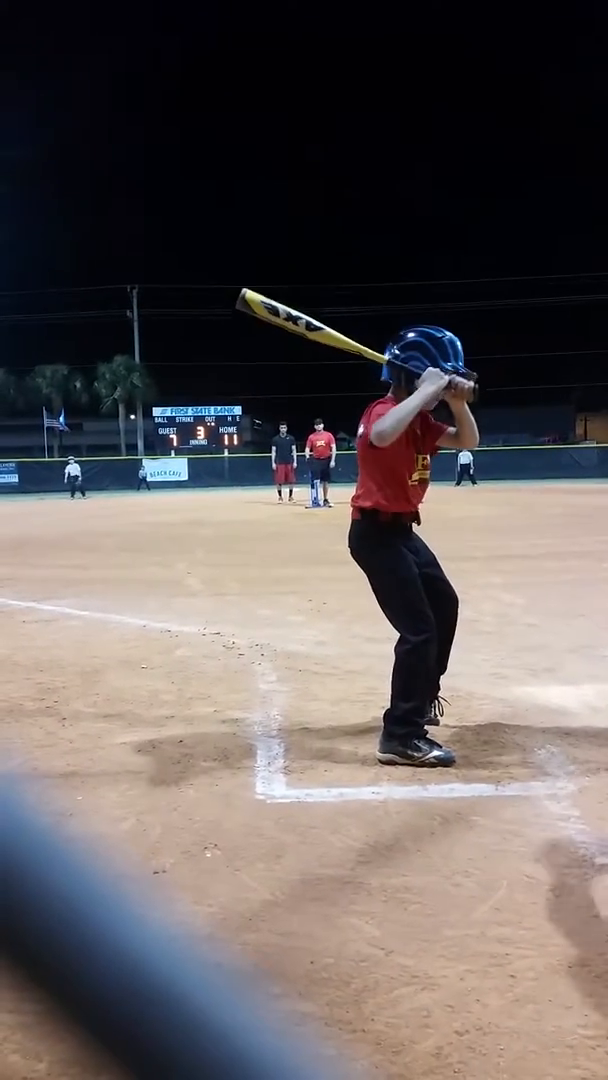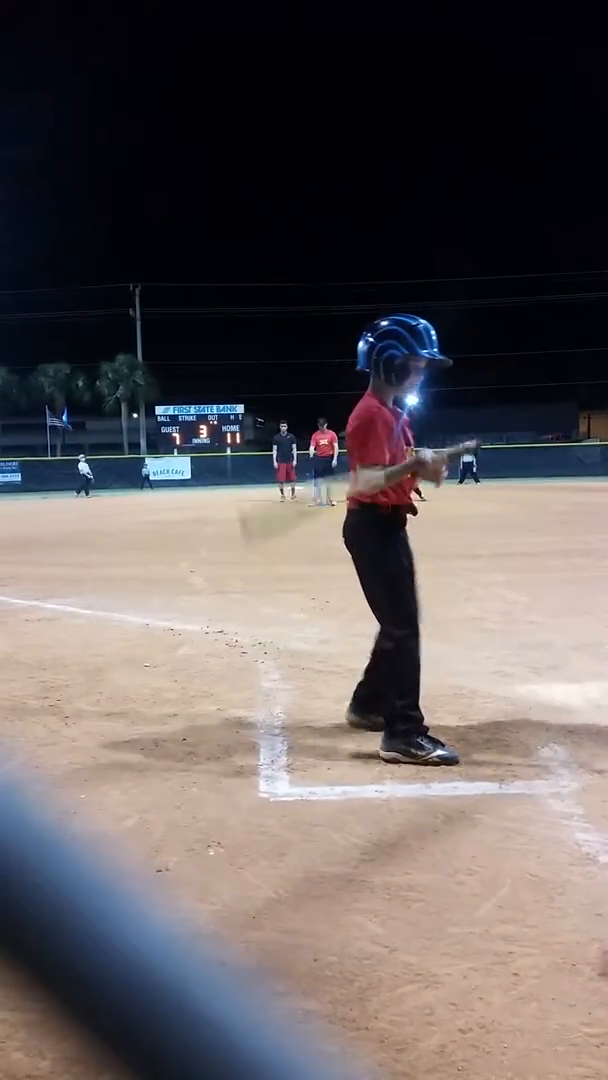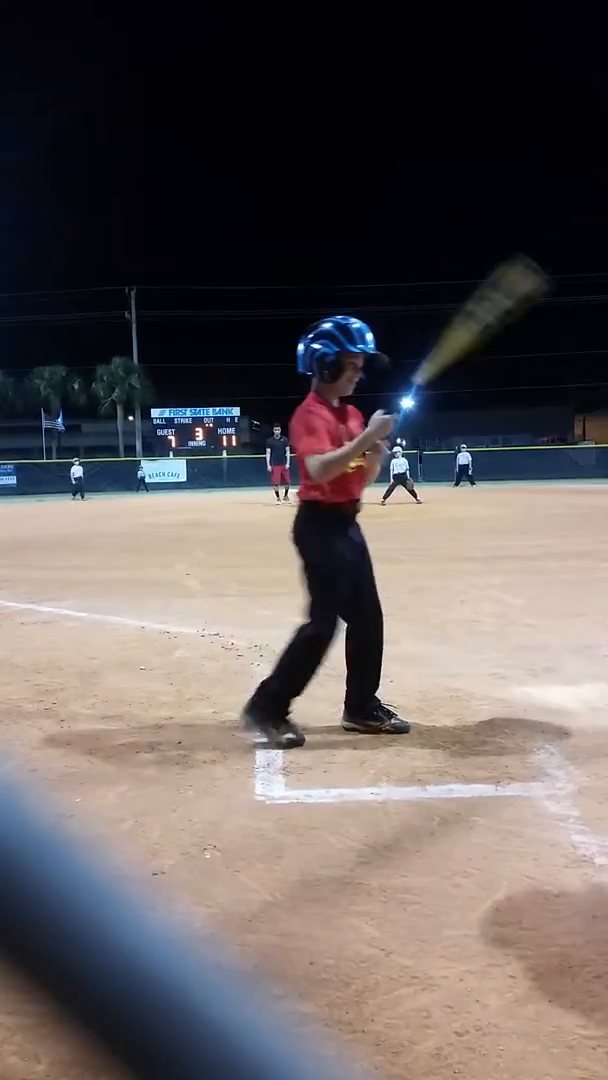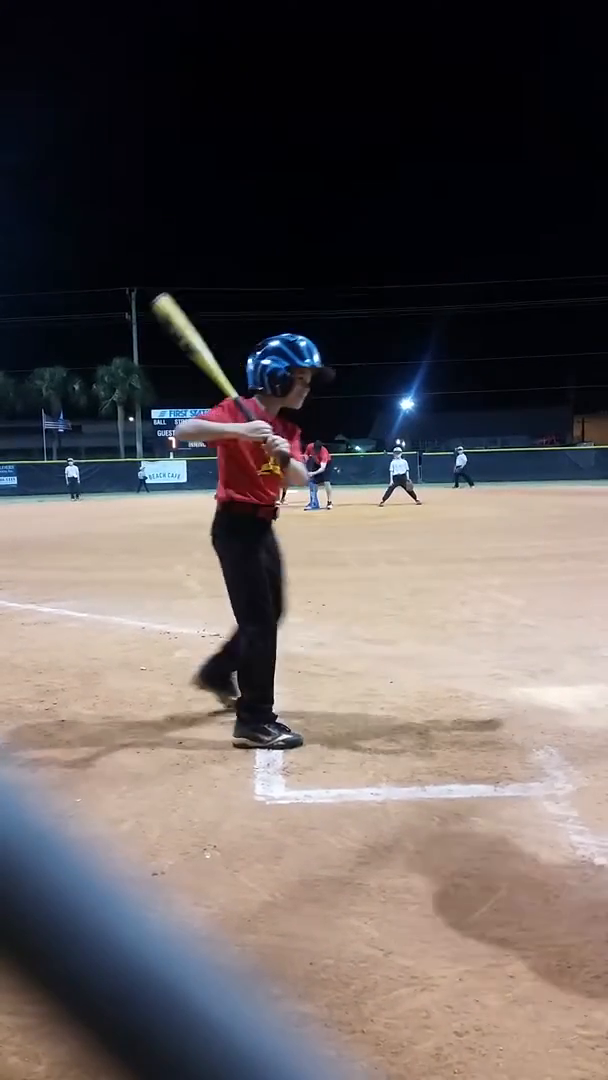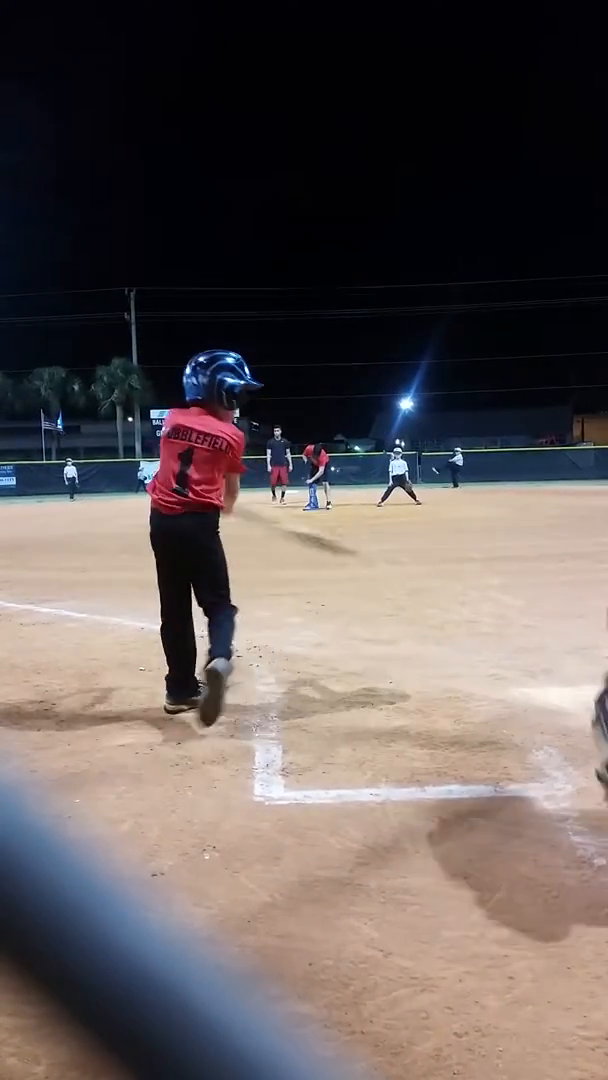
dt=0.5s
person 1, frame 1
left shoulder: (420, 419)
right shoulder: (382, 412)
left elbow: (468, 441)
right elbow: (382, 437)
left wrist: (457, 401)
right wrist: (425, 392)
left hip: (402, 529)
right hip: (376, 533)
left knee: (444, 606)
right knee: (418, 628)
left ankle: (421, 695)
right ankle: (401, 736)
person 1, frame 2
left shoulder: (392, 413)
right shoulder: (370, 413)
left wrist: (423, 467)
right wrist: (415, 464)
left hip: (389, 525)
right hip: (372, 526)
left knee: (400, 620)
right knee: (401, 626)
left ankle: (370, 701)
right ankle: (403, 734)
person 1, frame 3
left shoulder: (351, 414)
right shoulder: (310, 414)
left elbow: (361, 477)
right elbow: (320, 471)
left wrist: (375, 455)
right wrist: (367, 437)
left hip: (346, 522)
right hip: (319, 524)
left knee: (368, 616)
right knee: (324, 619)
left ankle: (362, 706)
right ankle: (265, 708)
person 1, frame 4
left shoulder: (288, 428)
right shoulder: (238, 410)
left elbow: (299, 478)
right elbow: (185, 430)
left wrist: (284, 455)
right wrist: (239, 431)
left hip: (260, 525)
right hip: (238, 525)
left knee: (265, 613)
right knee: (259, 619)
left ankle: (218, 672)
right ankle: (254, 721)
person 1, frame 5
left shoulder: (173, 420)
right shoulder: (232, 436)
right elbow: (230, 493)
right wrist: (225, 503)
left hip: (161, 521)
right hip: (198, 524)
left knee: (174, 606)
right knee: (218, 605)
left ankle: (181, 687)
right ankle: (220, 659)
